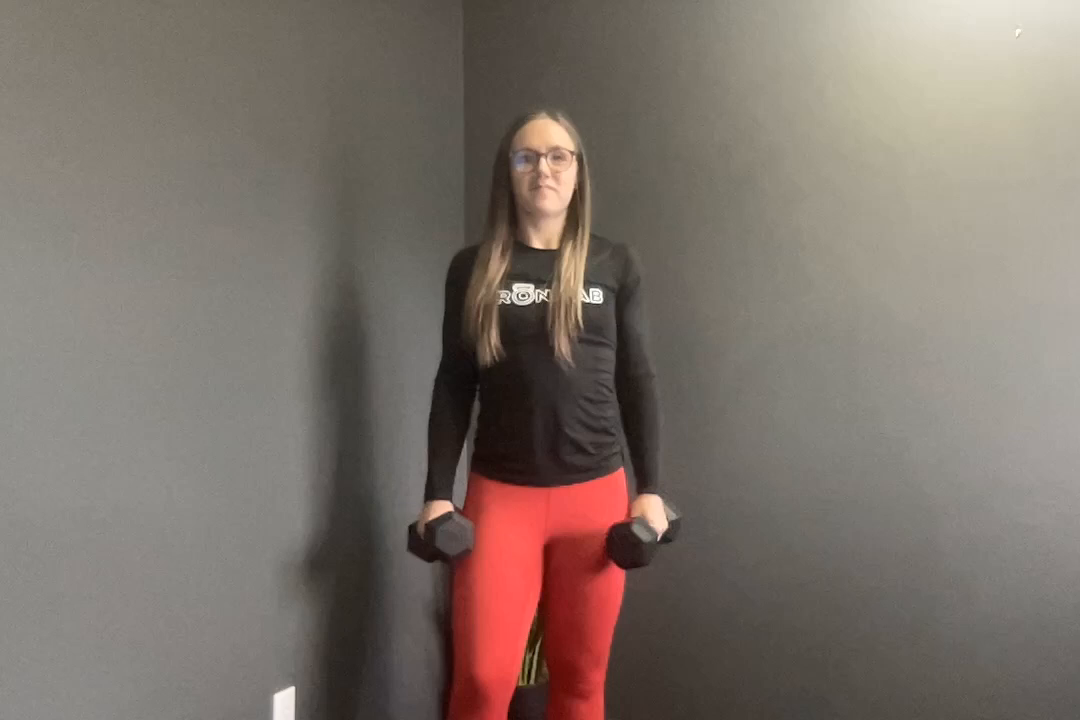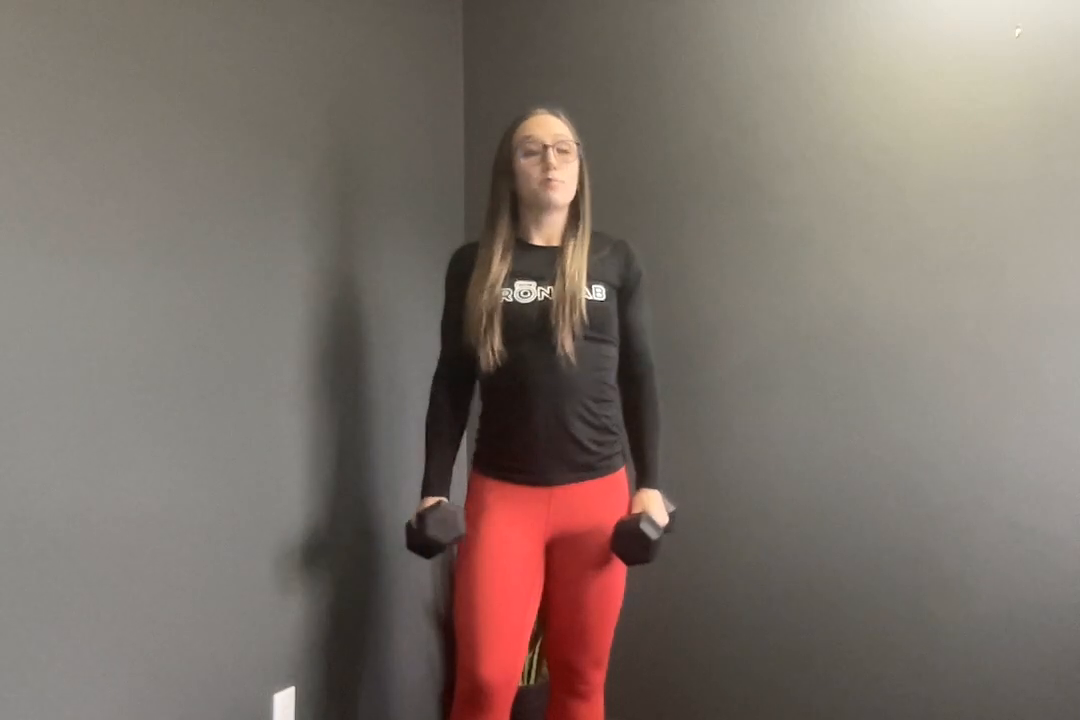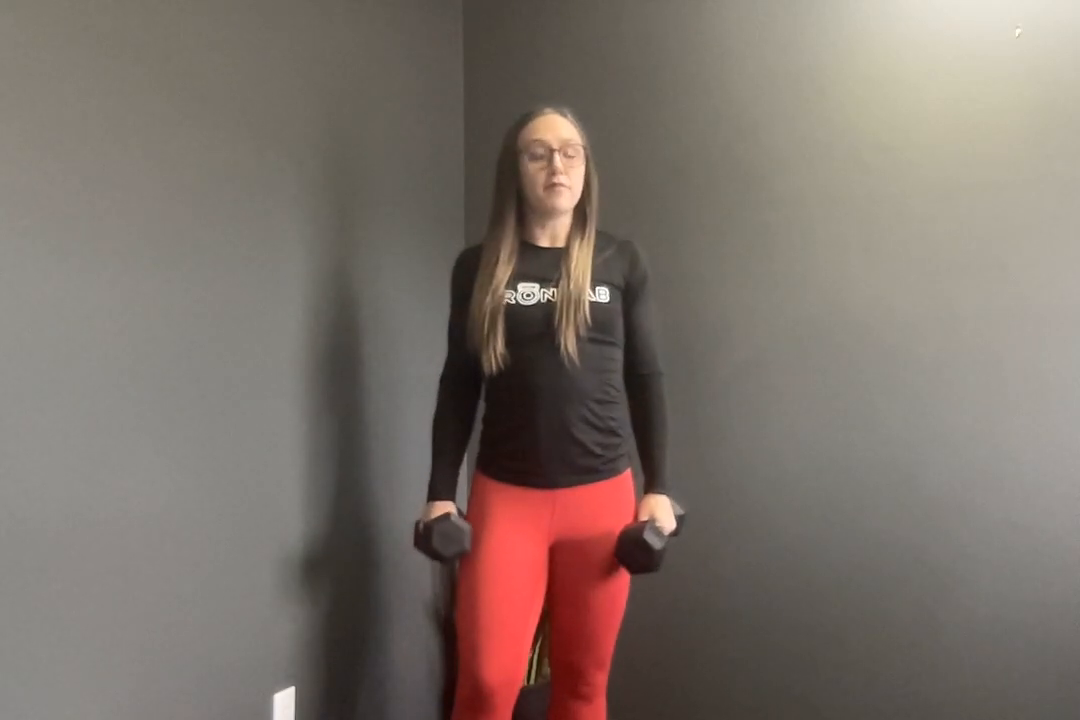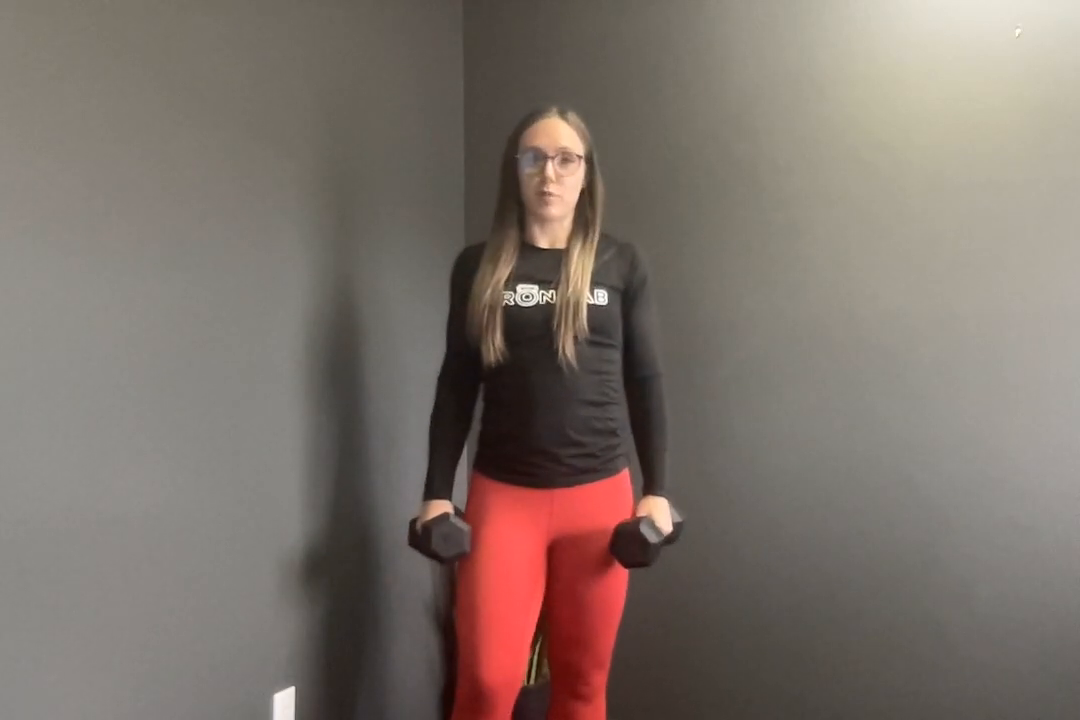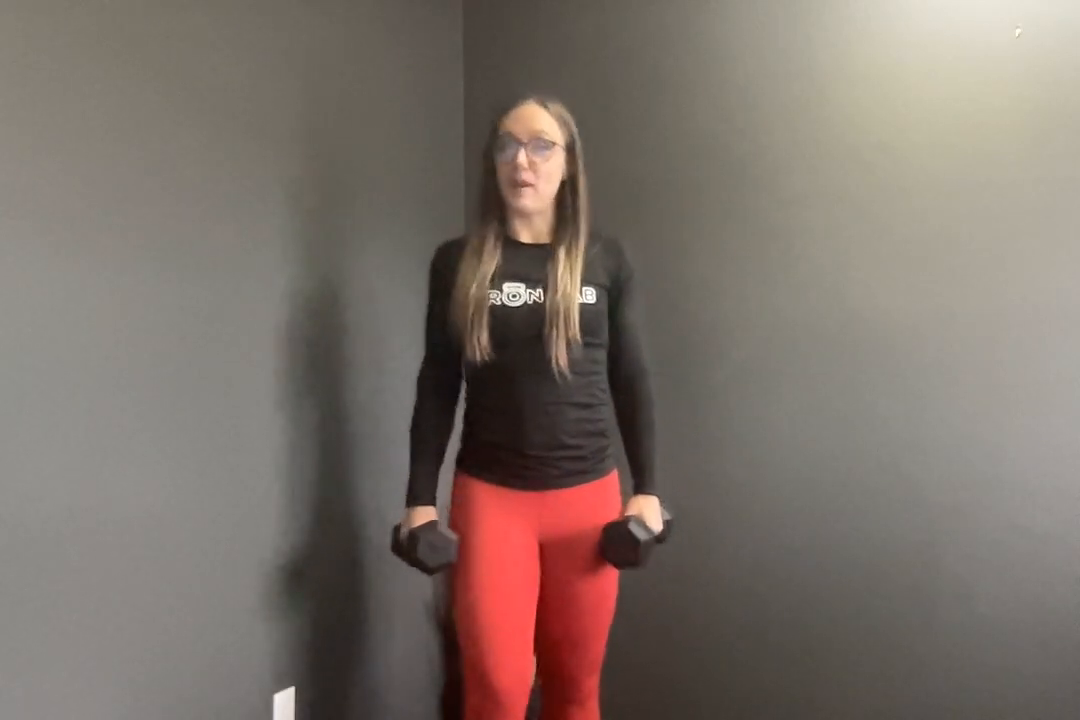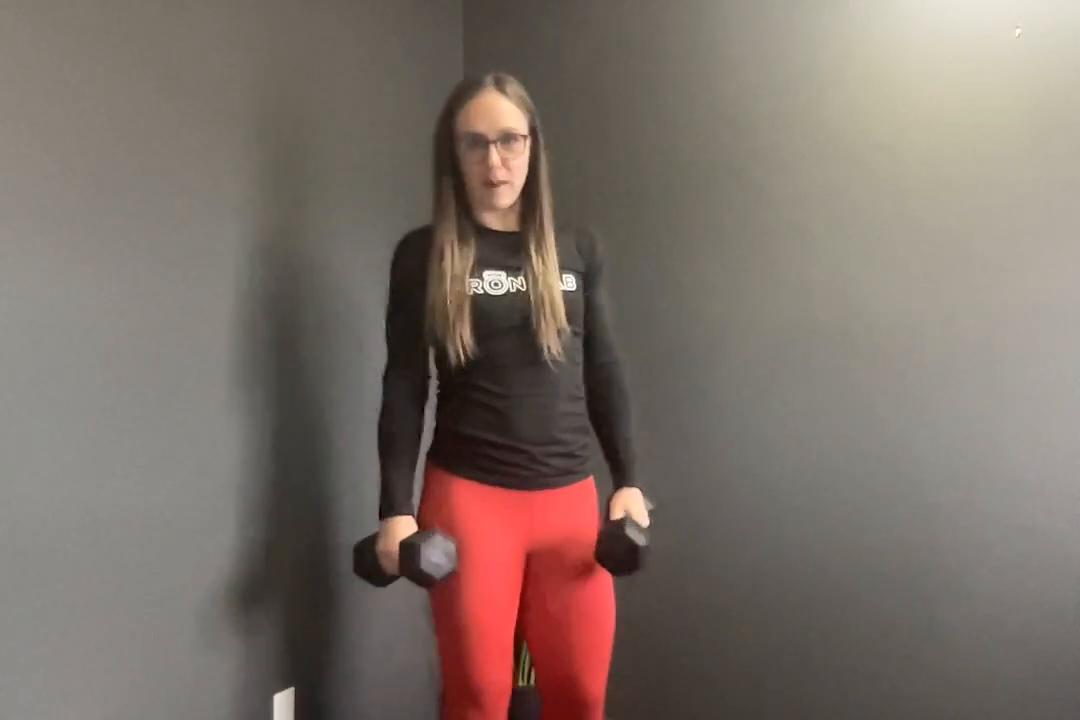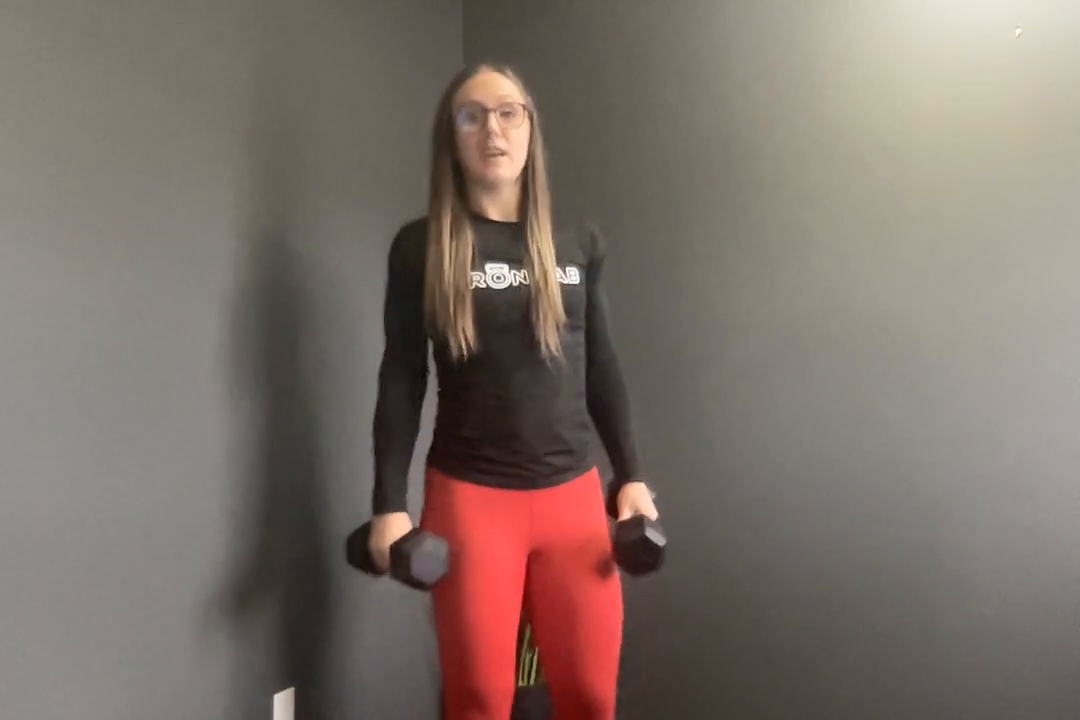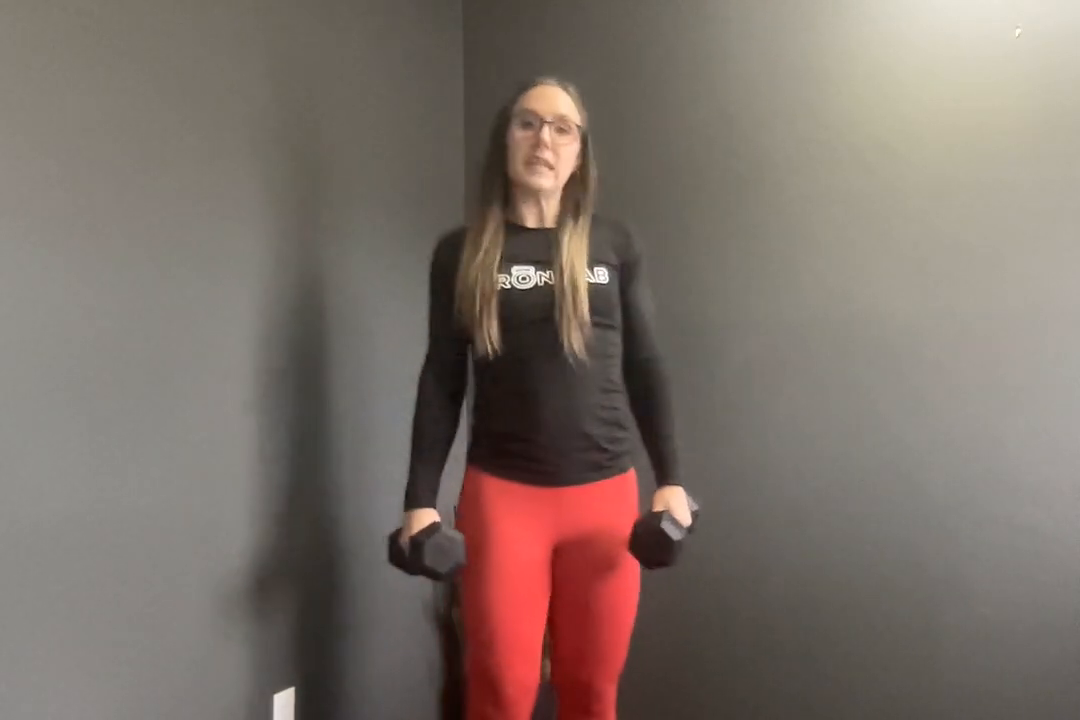
dt=0.7s
person 1, frame 1
left shoulder: (614, 265)
right shoulder: (473, 269)
left elbow: (637, 379)
right elbow: (453, 386)
left wrist: (649, 489)
right wrist: (437, 492)
left hip: (595, 492)
right hip: (500, 492)
person 1, frame 2
left shoulder: (616, 261)
right shoulder: (473, 265)
left elbow: (638, 376)
right elbow: (451, 383)
left wrist: (649, 484)
right wrist: (433, 487)
left hip: (597, 490)
right hip: (501, 492)
person 1, frame 3
left shoulder: (621, 262)
right shoulder: (477, 267)
left elbow: (645, 378)
right elbow: (457, 386)
left wrist: (657, 489)
right wrist: (440, 493)
left hip: (601, 494)
right hip: (504, 494)
person 1, frame 4
left shoulder: (621, 263)
right shoulder: (477, 266)
left elbow: (645, 380)
right elbow: (456, 386)
left wrist: (656, 490)
right wrist: (436, 492)
left hip: (599, 494)
right hip: (502, 494)
person 1, frame 5
left shoulder: (606, 260)
right shoulder: (458, 262)
left elbow: (630, 379)
right elbow: (436, 386)
left wrist: (646, 489)
right wrist: (420, 498)
left hip: (587, 495)
right hip: (488, 496)
person 1, frame 6
left shoulder: (577, 248)
right shoulder: (421, 254)
left elbow: (603, 371)
right elbow: (404, 386)
left wrist: (627, 481)
right wrist: (396, 507)
left hip: (569, 496)
right hip: (466, 496)
person 1, frame 7
left shoulder: (577, 241)
right shoulder: (420, 247)
left elbow: (600, 366)
right elbow: (401, 381)
left wrist: (630, 476)
right wrist: (389, 504)
left hip: (572, 493)
right hip: (468, 496)
person 1, frame 8
left shoulder: (614, 243)
right shoulder: (461, 252)
left elbow: (645, 365)
right elbow: (442, 381)
left wrist: (669, 478)
right wrist: (420, 497)
left hip: (605, 492)
right hip: (500, 492)
